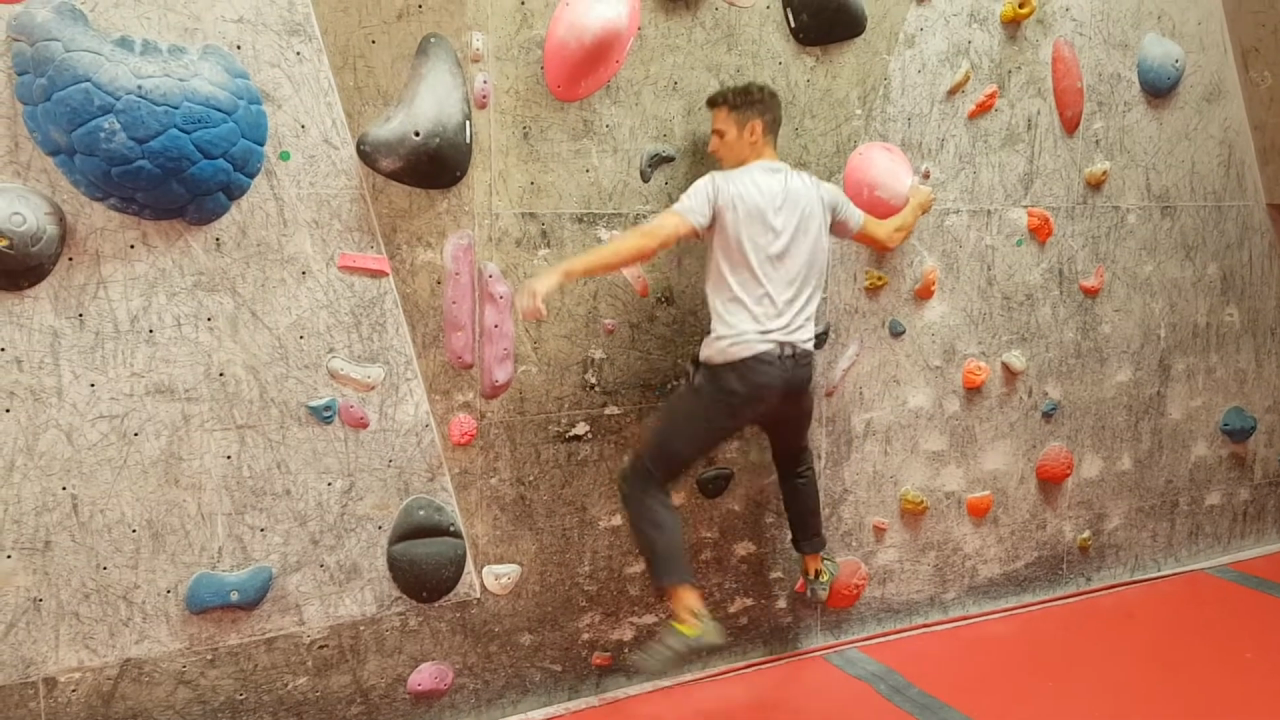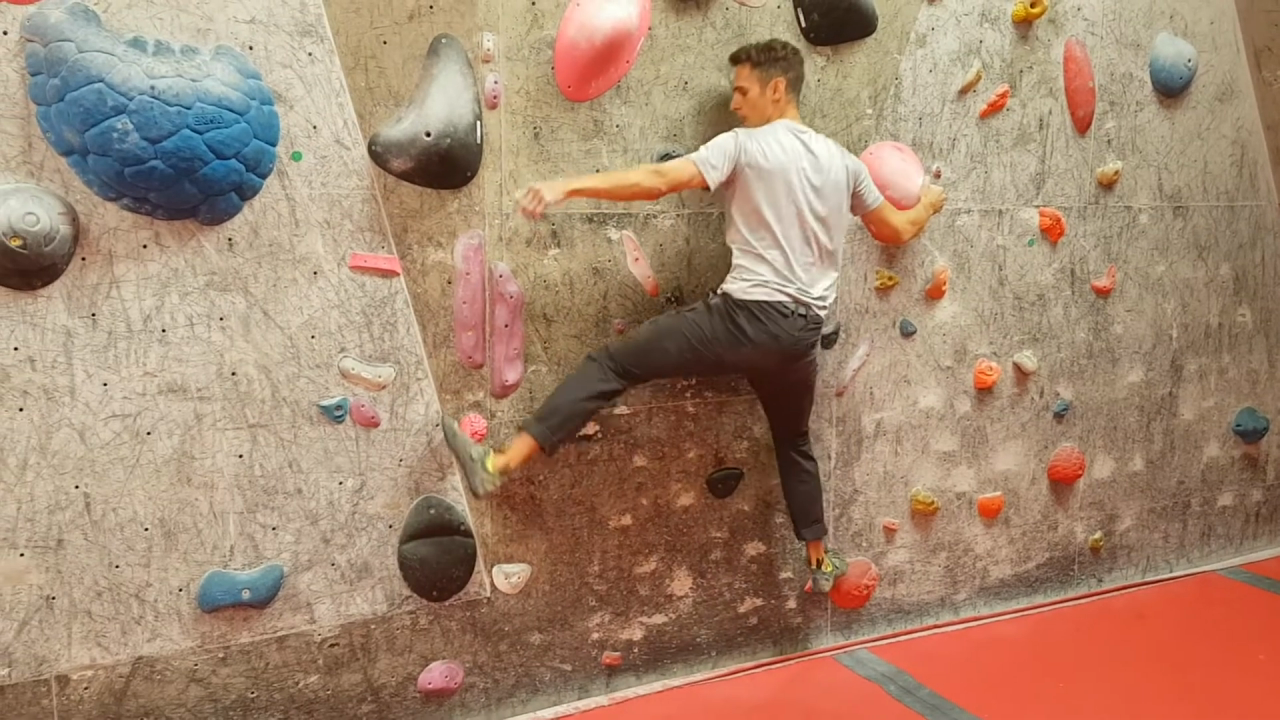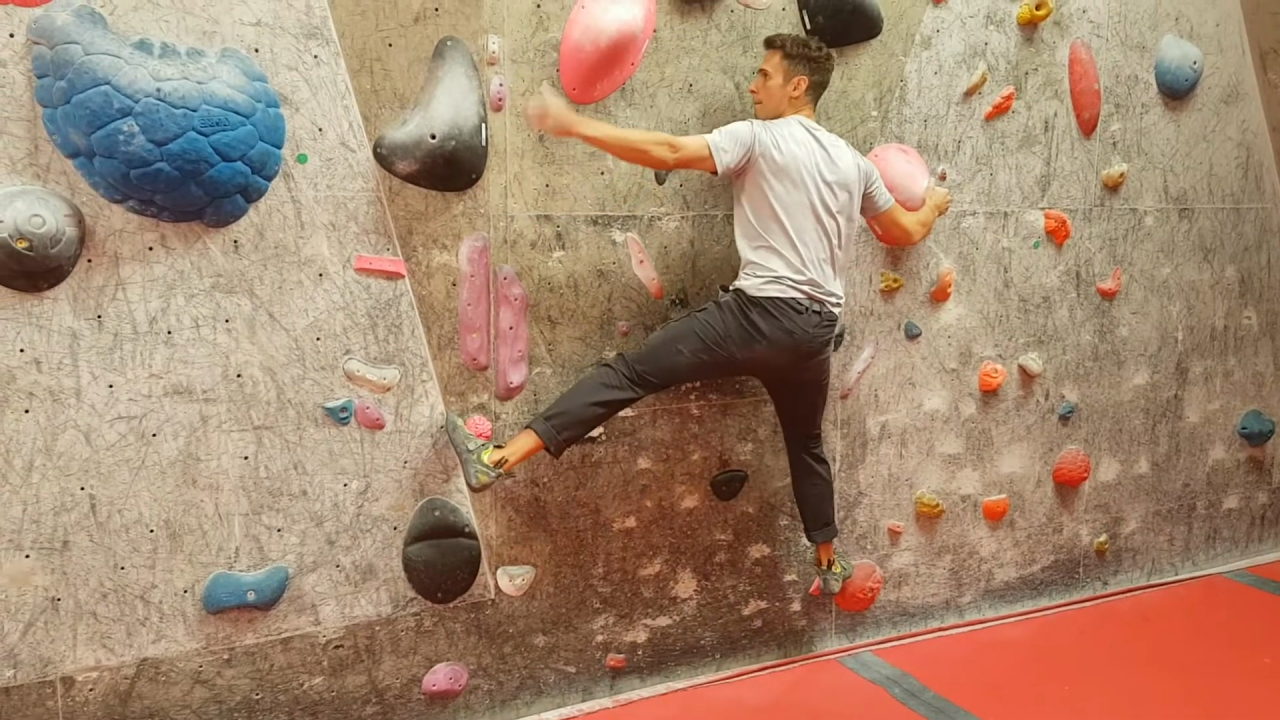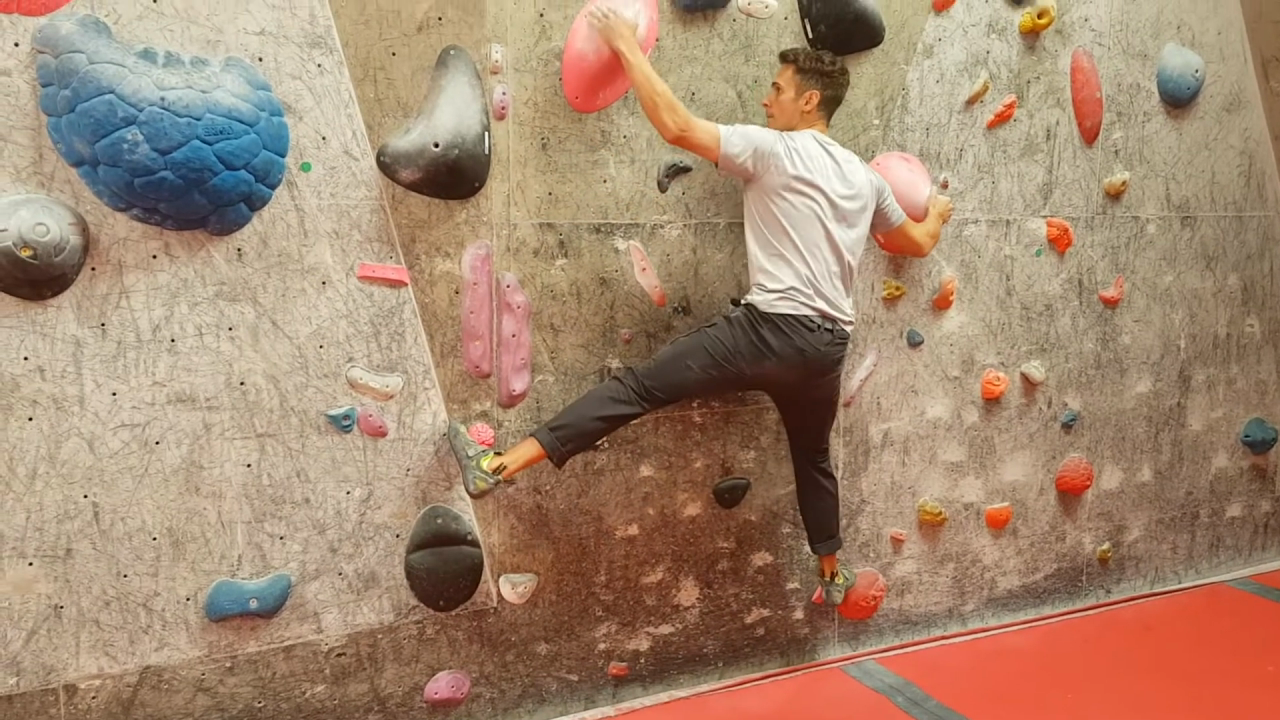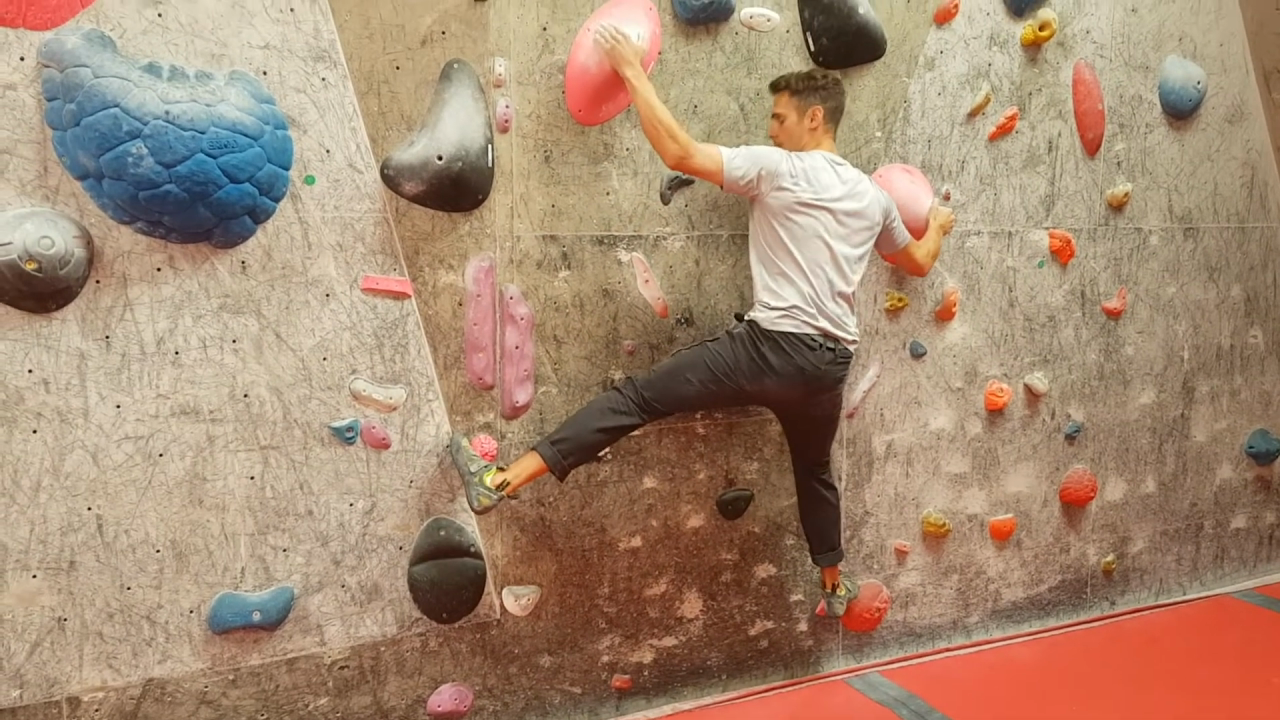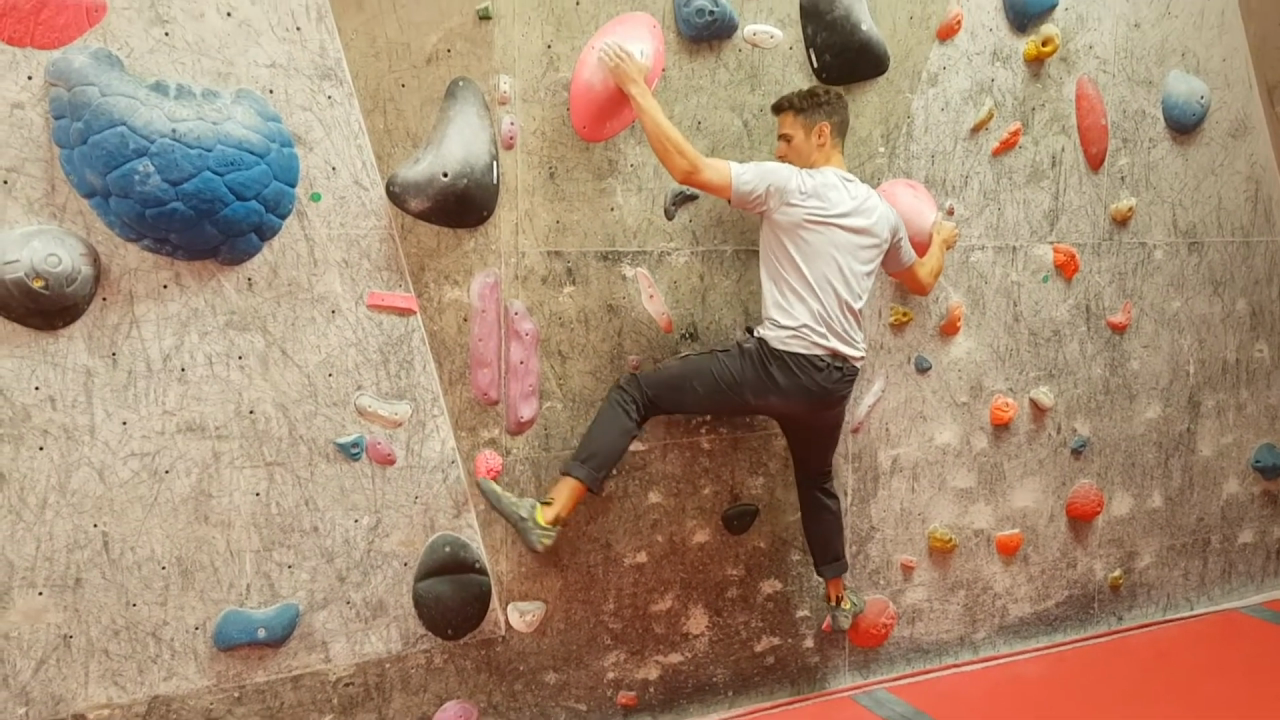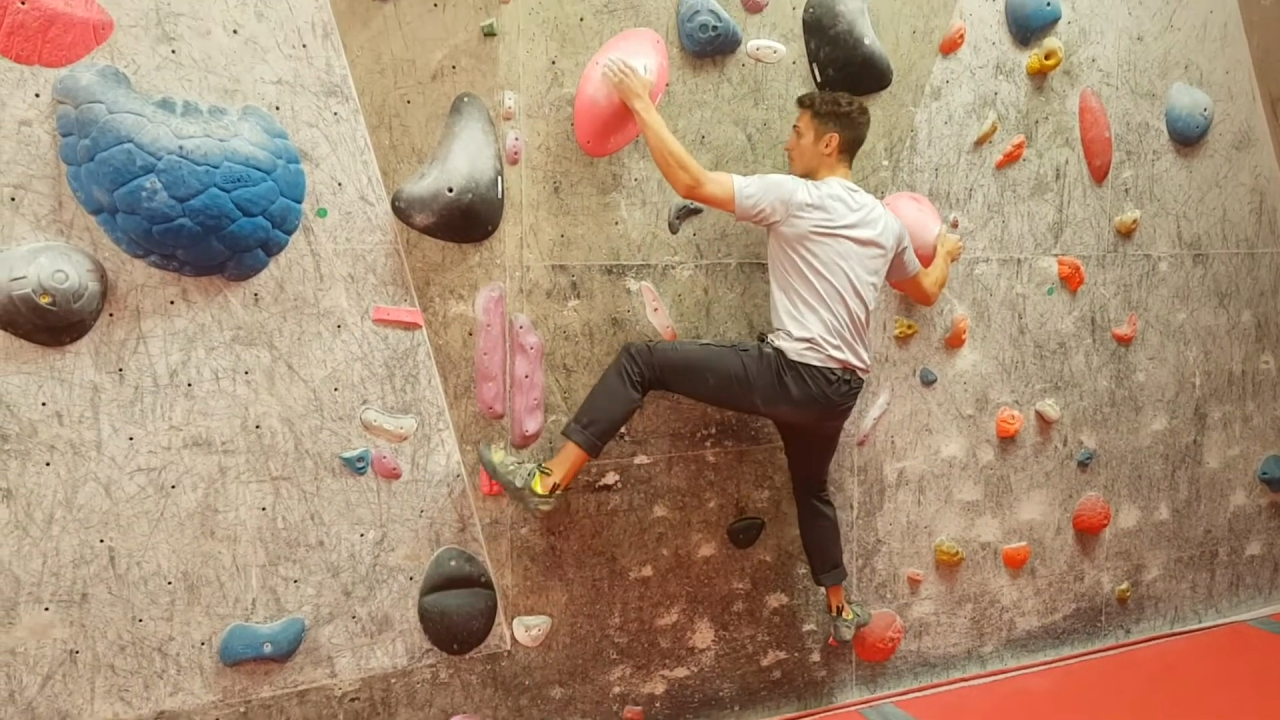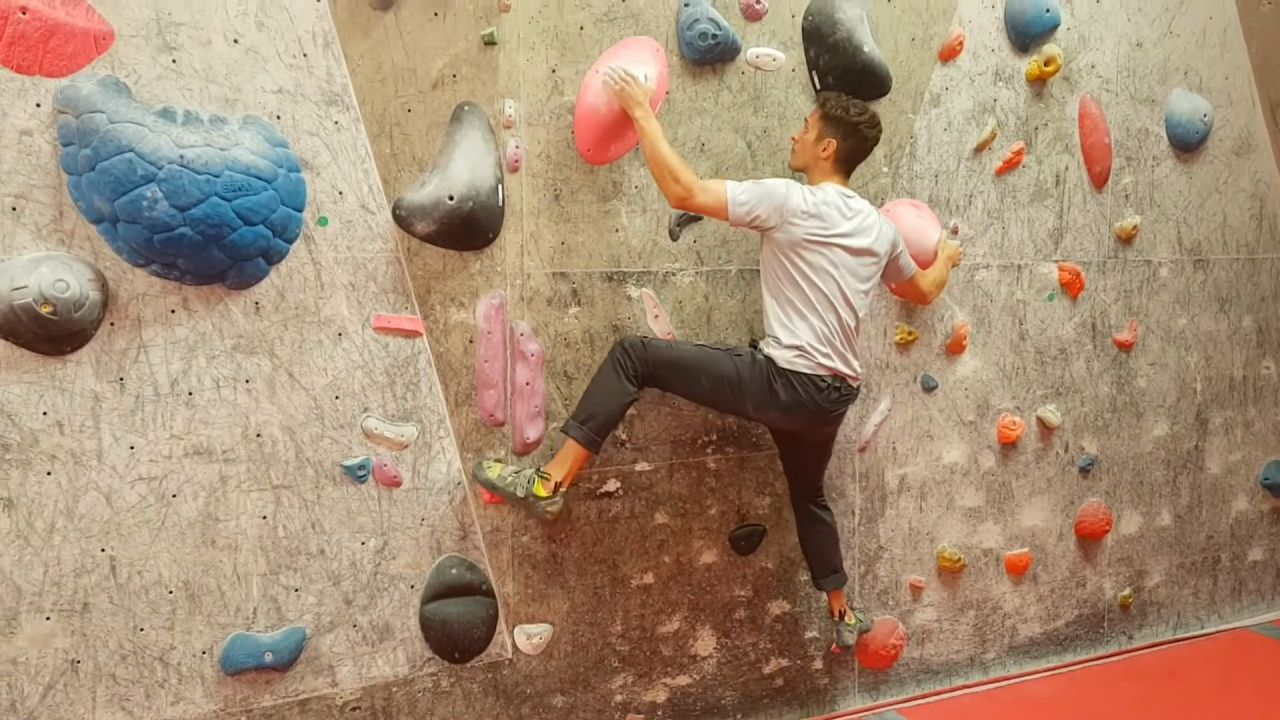
dt=0.3s
person 1, frame 1
left shoulder: (720, 187)
right shoulder: (817, 193)
left elbow: (650, 237)
right elbow: (886, 237)
left wrist: (560, 271)
right wrist: (916, 206)
left hip: (737, 366)
right hip: (797, 365)
left knee: (642, 482)
right knee: (795, 460)
left ankle: (690, 618)
right ankle: (816, 570)
person 1, frame 2
left shoulder: (744, 146)
right shoulder: (843, 162)
left elbow: (657, 182)
right elbow: (898, 230)
left wrist: (567, 186)
right wrist: (927, 206)
left hip: (745, 316)
right hip: (801, 331)
left knee: (610, 363)
right knee: (794, 443)
left ankle: (499, 464)
right ankle: (821, 561)
person 1, frame 3
left shoulder: (757, 137)
right shoulder: (854, 162)
left elbow: (667, 153)
right elbow: (907, 232)
left wrist: (573, 124)
right wrist: (933, 206)
left hip: (758, 314)
right hip: (815, 329)
left knee: (627, 372)
right knee: (806, 444)
left ankle: (498, 458)
right ankle: (829, 563)
person 1, frame 4
left shoulder: (771, 149)
right shoulder: (866, 177)
left elbow: (677, 126)
right elbow: (918, 243)
left wrist: (628, 47)
right wrist: (937, 213)
left hip: (769, 330)
right hip: (826, 345)
left knee: (636, 387)
right knee: (813, 458)
left ankle: (497, 465)
right ankle: (833, 573)
person 1, frame 5
left shoulder: (776, 168)
right shoulder: (874, 196)
left elbow: (679, 152)
right elbow: (919, 262)
left wrist: (632, 71)
right wrist: (937, 227)
left hip: (771, 347)
right hip: (829, 363)
left knee: (635, 397)
right knee: (814, 471)
left ankle: (500, 481)
right ankle: (834, 587)
person 1, frame 6
left shoulder: (787, 185)
right shoulder: (881, 212)
left elbow: (687, 168)
right elbow: (921, 281)
left wrist: (637, 90)
right wrist: (940, 242)
left hip: (778, 364)
right hip: (833, 379)
left knee: (636, 391)
right knee: (816, 481)
left ankle: (550, 514)
right ankle: (839, 599)
person 1, frame 7
left shoulder: (793, 195)
right shoulder: (886, 222)
left elbow: (692, 181)
right elbow: (926, 291)
left wrist: (641, 104)
right wrist: (945, 253)
left hip: (789, 373)
right hip: (839, 388)
left knee: (640, 360)
right knee: (812, 489)
left ankle: (548, 481)
right ankle: (841, 610)
person 1, frame 8
left shoulder: (789, 200)
right shoulder: (880, 227)
left elbow: (683, 192)
right elbow: (923, 290)
left wrist: (642, 113)
right wrist: (945, 258)
left hip: (780, 381)
right hip: (831, 395)
left knee: (633, 355)
right knee: (809, 495)
left ankle: (549, 482)
right ankle: (843, 615)
